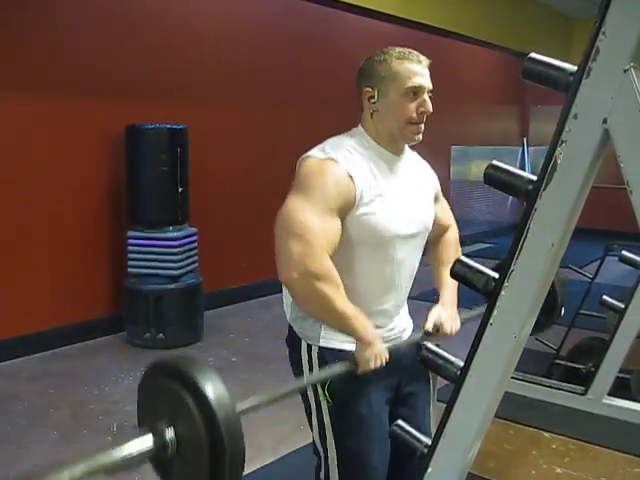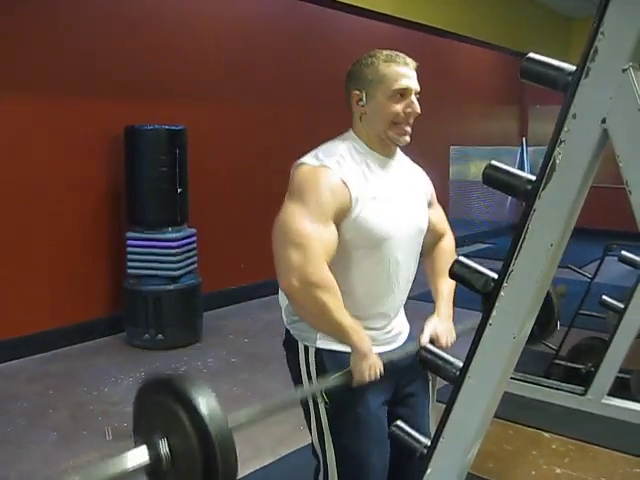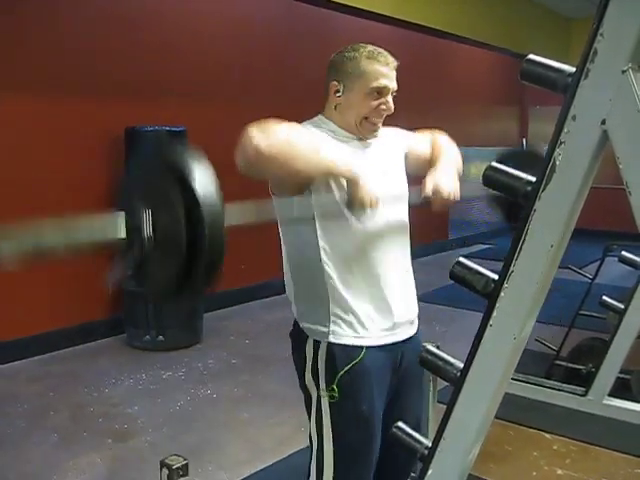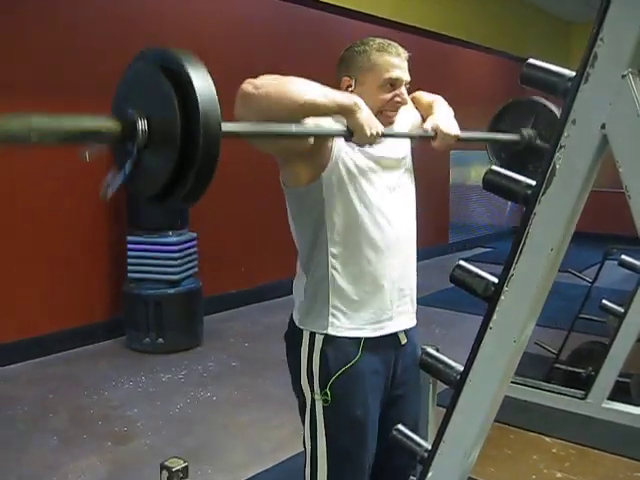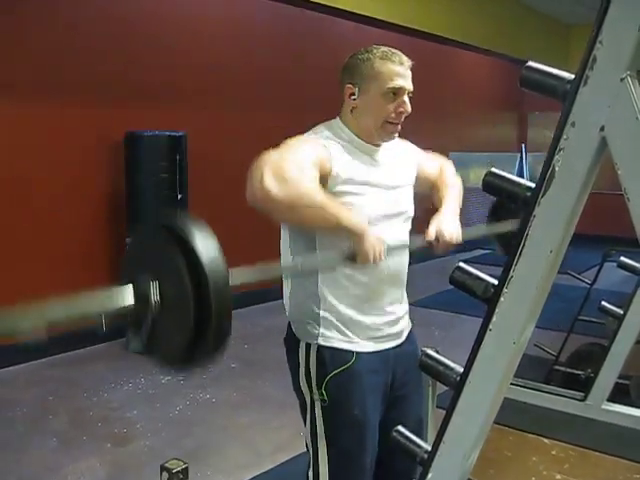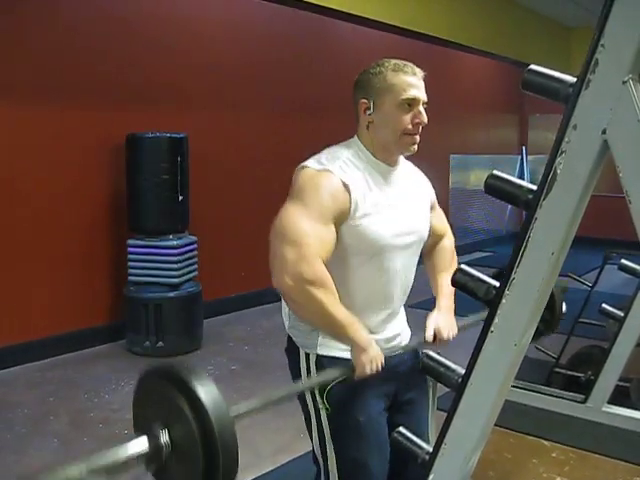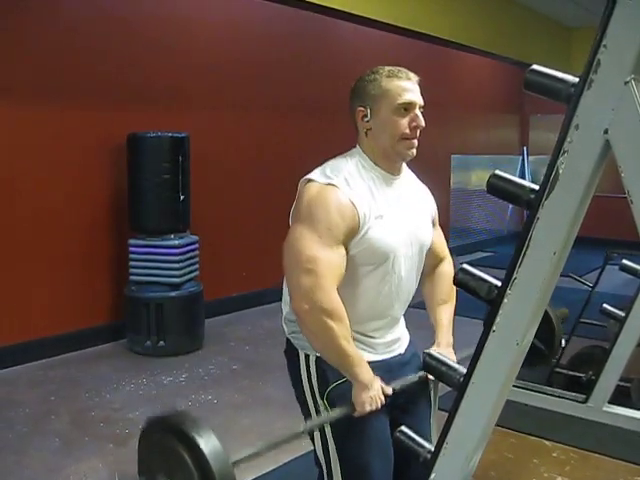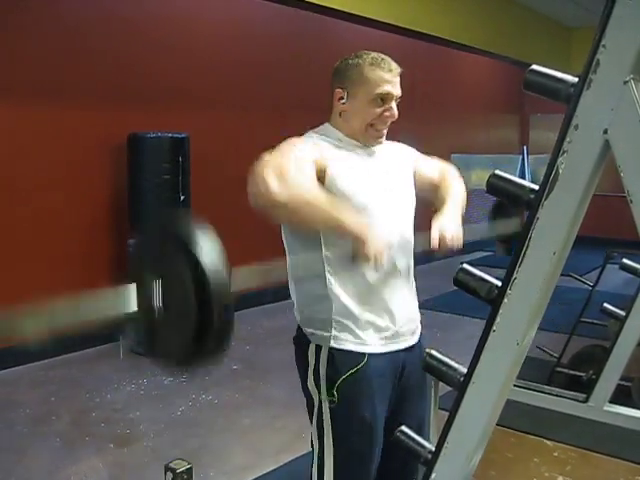
dt=0.3s
person 1, frame 1
left shoulder: (421, 171)
right shoulder: (332, 170)
left elbow: (445, 231)
right elbow: (300, 269)
left wrist: (448, 297)
right wrist: (363, 335)
left hip: (398, 340)
right hip: (337, 351)
person 1, frame 2
left shoulder: (413, 174)
right shoulder: (326, 174)
left elbow: (440, 239)
right elbow: (302, 275)
left wrist: (443, 311)
right wrist: (357, 347)
left hip: (397, 343)
right hip: (333, 354)
person 1, frame 3
left shoulder: (391, 142)
right shoulder: (303, 144)
left elbow: (439, 143)
right elbow: (258, 146)
left wrist: (445, 170)
right wrist: (349, 174)
left hip: (402, 333)
right hip: (340, 345)
person 1, frame 4
left shoulder: (396, 130)
right shoulder: (317, 139)
left elbow: (427, 99)
right elbow: (257, 95)
left wrist: (441, 118)
right wrist: (352, 108)
left hip: (399, 332)
right hip: (337, 342)
person 1, frame 5
left shoulder: (402, 153)
right shoulder: (316, 152)
left elbow: (444, 170)
right elbow: (268, 187)
left wrist: (448, 211)
right wrist: (356, 228)
left hip: (399, 339)
right hip: (336, 349)
person 1, frame 6
left shoulder: (417, 180)
right shoulder: (328, 179)
left elbow: (441, 240)
right elbow: (294, 274)
left wrist: (444, 304)
right wrist: (357, 339)
left hip: (397, 348)
right hip: (332, 357)
person 1, frame 7
left shoulder: (418, 191)
right shoulder: (332, 194)
left elbow: (438, 264)
right elbow: (311, 299)
left wrist: (444, 339)
right wrist: (360, 377)
left hip: (398, 352)
right hip: (331, 361)
person 1, frame 8
left shoulder: (397, 155)
right shoulder: (311, 154)
left elbow: (447, 175)
right elbow: (270, 187)
left wrist: (450, 212)
right wrist: (357, 231)
left hip: (406, 341)
right hip: (344, 351)
